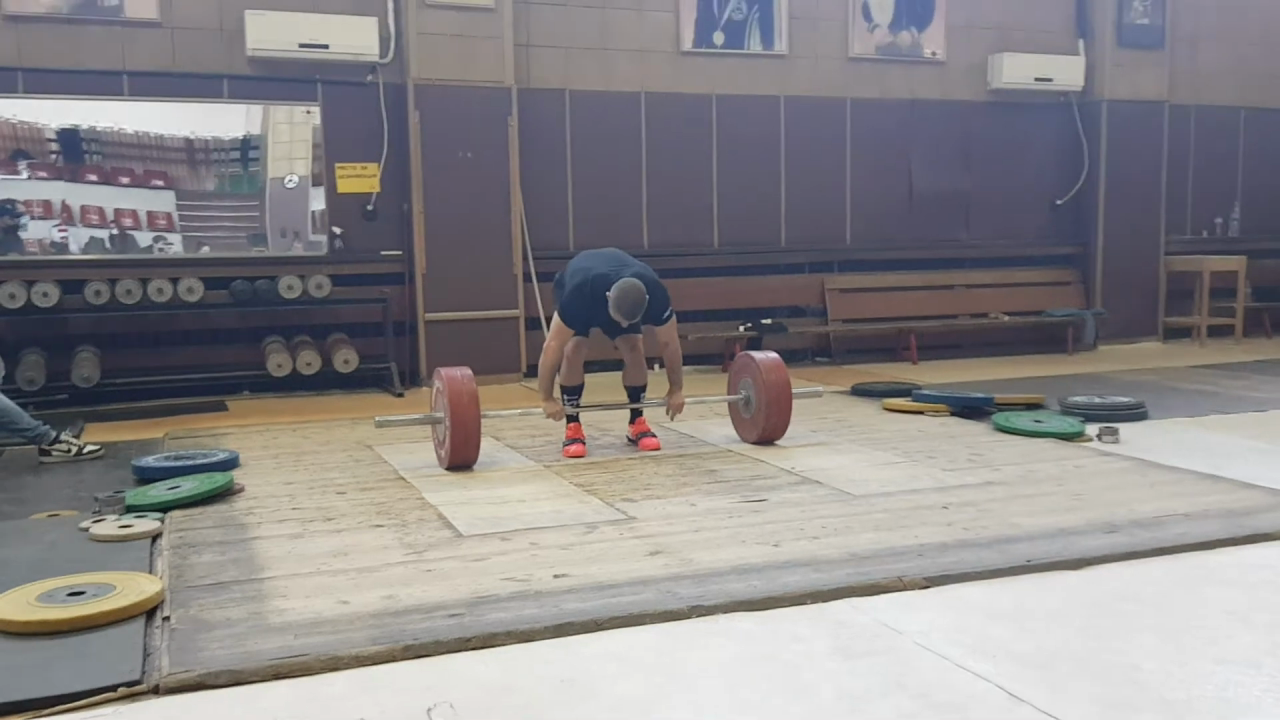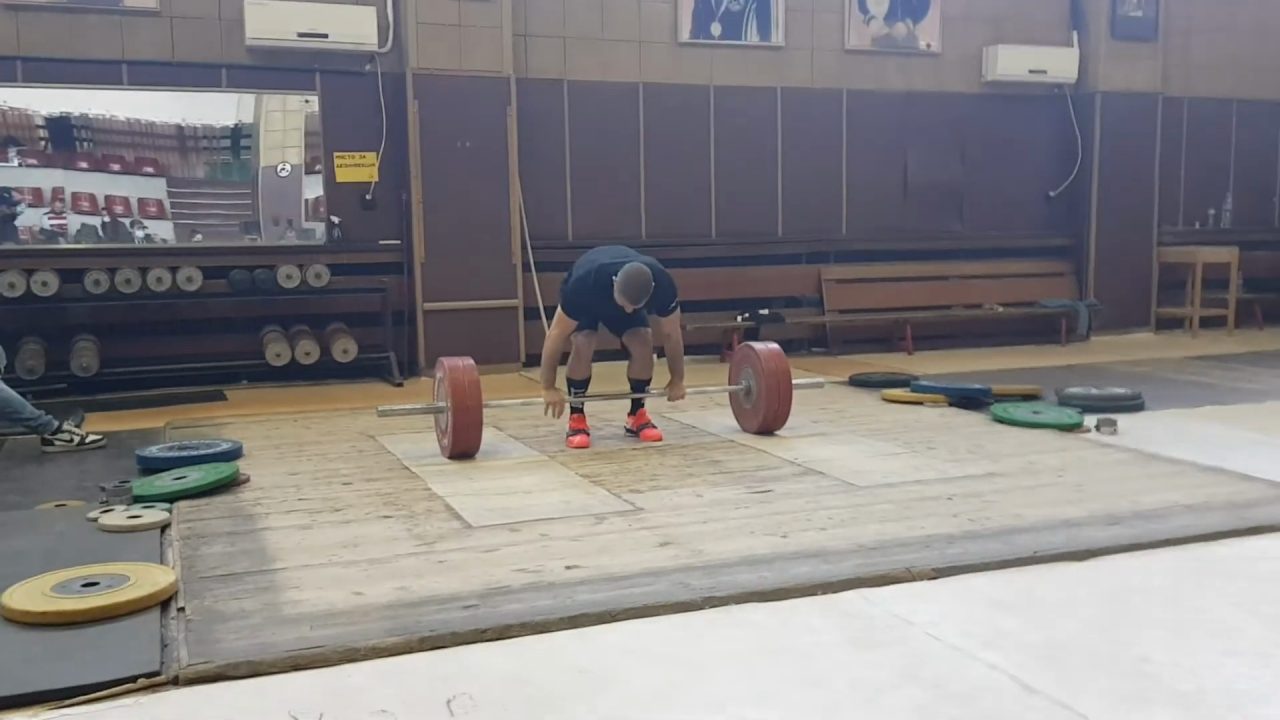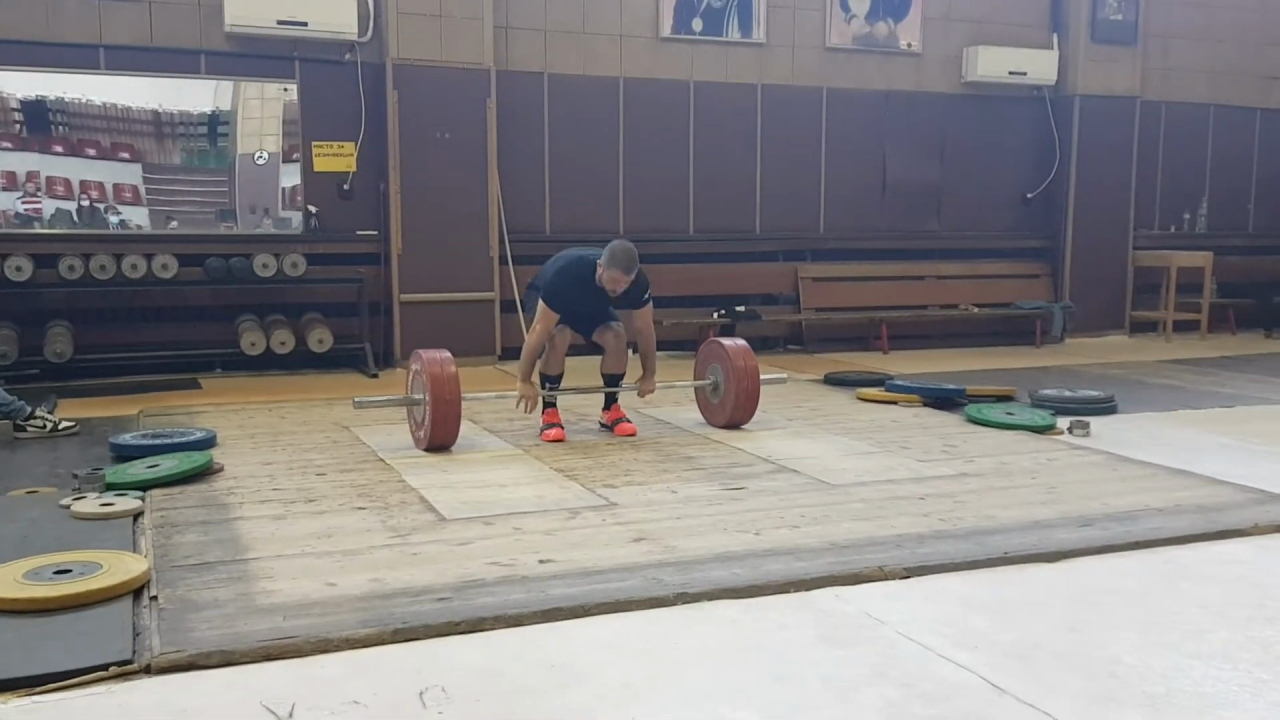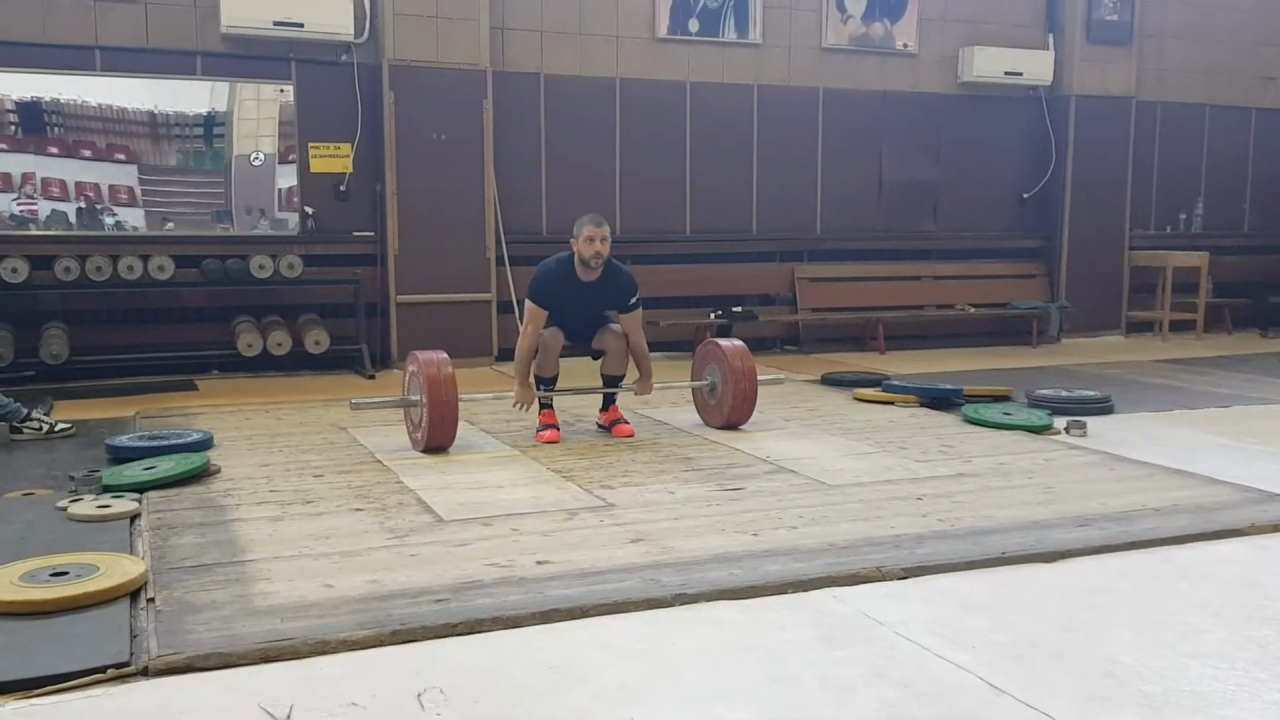
dt=1s
person 1, frame 1
left shoulder: (656, 295)
right shoulder: (579, 293)
left elbow: (669, 343)
right elbow: (553, 345)
left wrist: (676, 390)
right wrist: (547, 398)
left hip: (618, 299)
right hip: (572, 289)
left knee: (635, 350)
right knee: (574, 350)
left ankle: (637, 424)
right ankle: (573, 428)
person 1, frame 2
left shoulder: (663, 284)
right shoulder: (584, 283)
left elbow: (671, 334)
right elbow: (556, 334)
left wrist: (677, 381)
right wrist: (549, 388)
left hip: (625, 295)
right hip: (585, 298)
left knee: (643, 344)
right knee: (583, 344)
left ankle: (637, 415)
right ankle: (577, 420)
person 1, frame 3
left shoulder: (638, 282)
right shoulder: (566, 274)
left elbow: (644, 329)
right elbow: (539, 330)
left wrist: (648, 375)
right wrist: (524, 381)
left hip: (591, 305)
right hip: (544, 298)
left knee: (617, 337)
right knee: (559, 338)
left ankle: (611, 411)
right ankle: (549, 415)
person 1, frame 4
left shoulder: (622, 279)
right shoulder: (550, 273)
left elbow: (634, 334)
right elbow: (529, 332)
left wrist: (645, 378)
right wrist: (522, 384)
left hip: (589, 319)
right hip: (547, 319)
left knee: (617, 340)
right knee: (550, 340)
left ankle: (609, 411)
right ankle: (546, 415)
